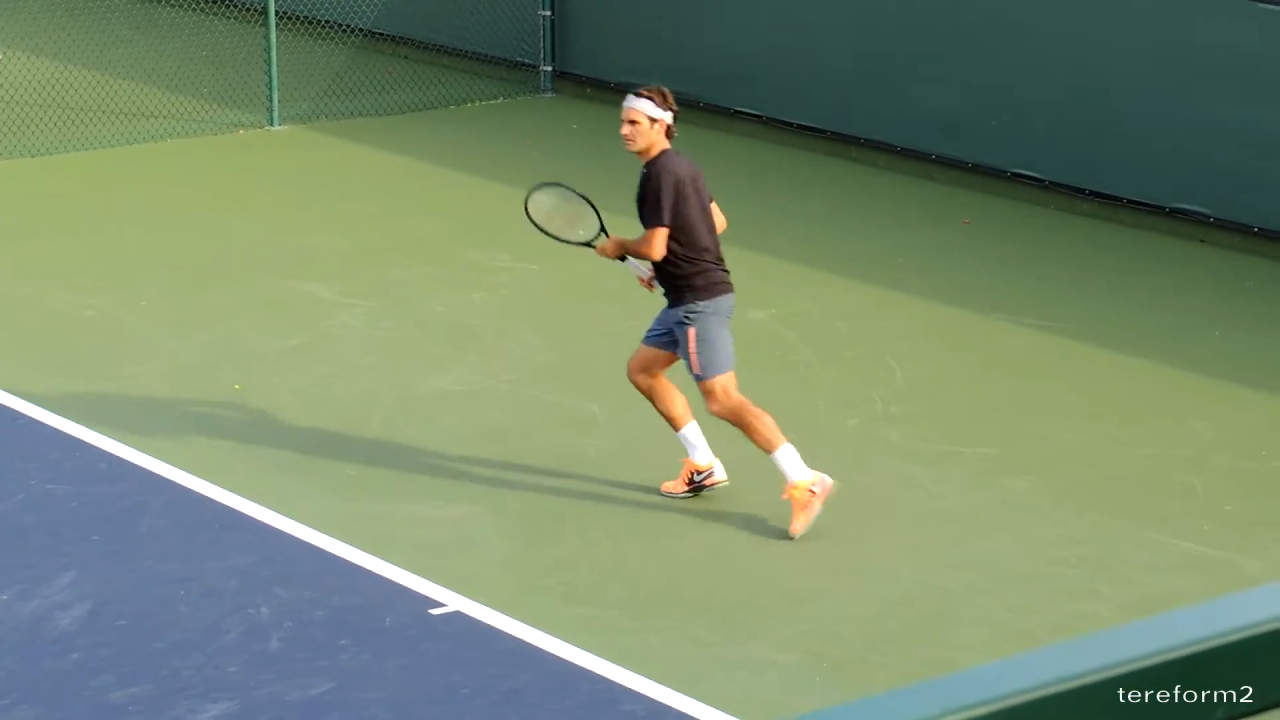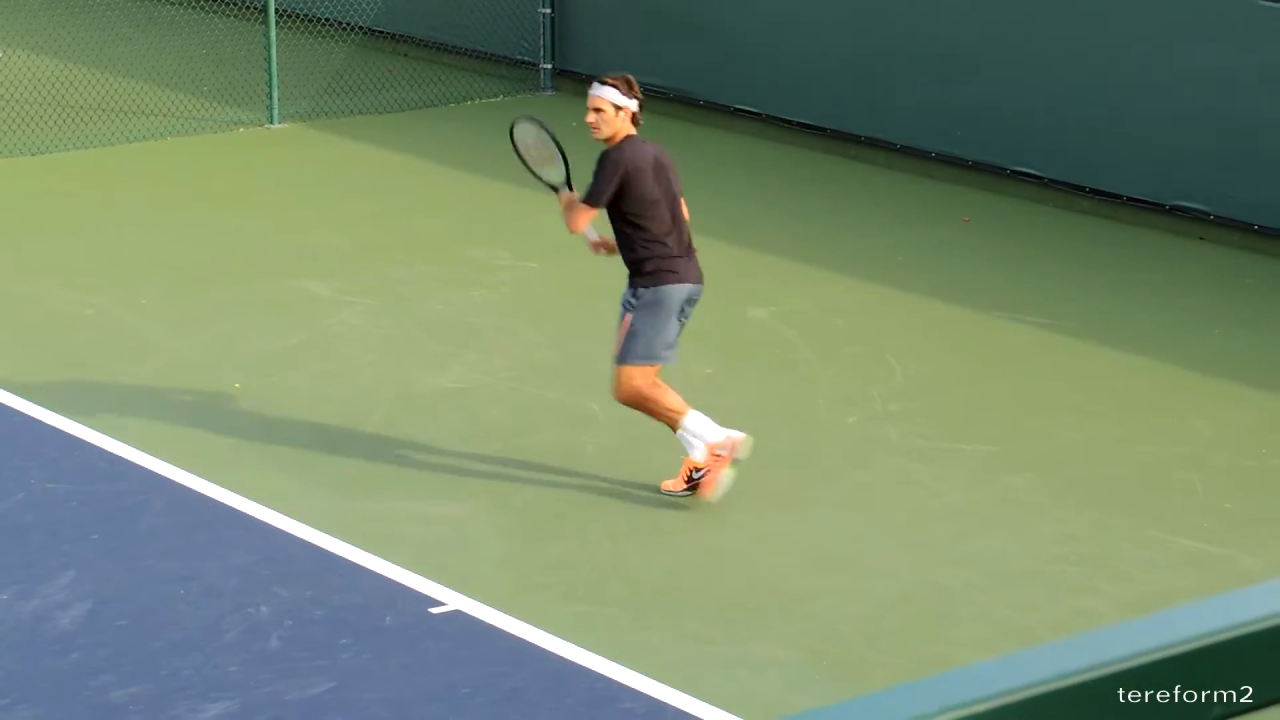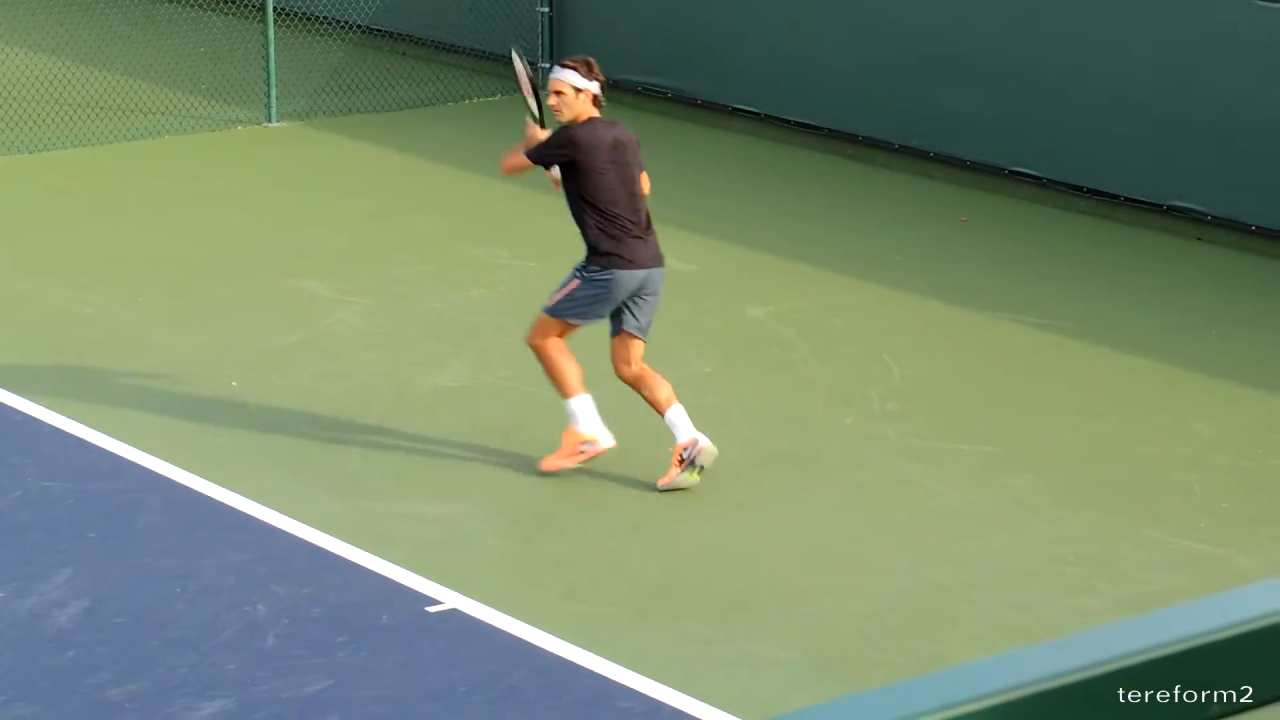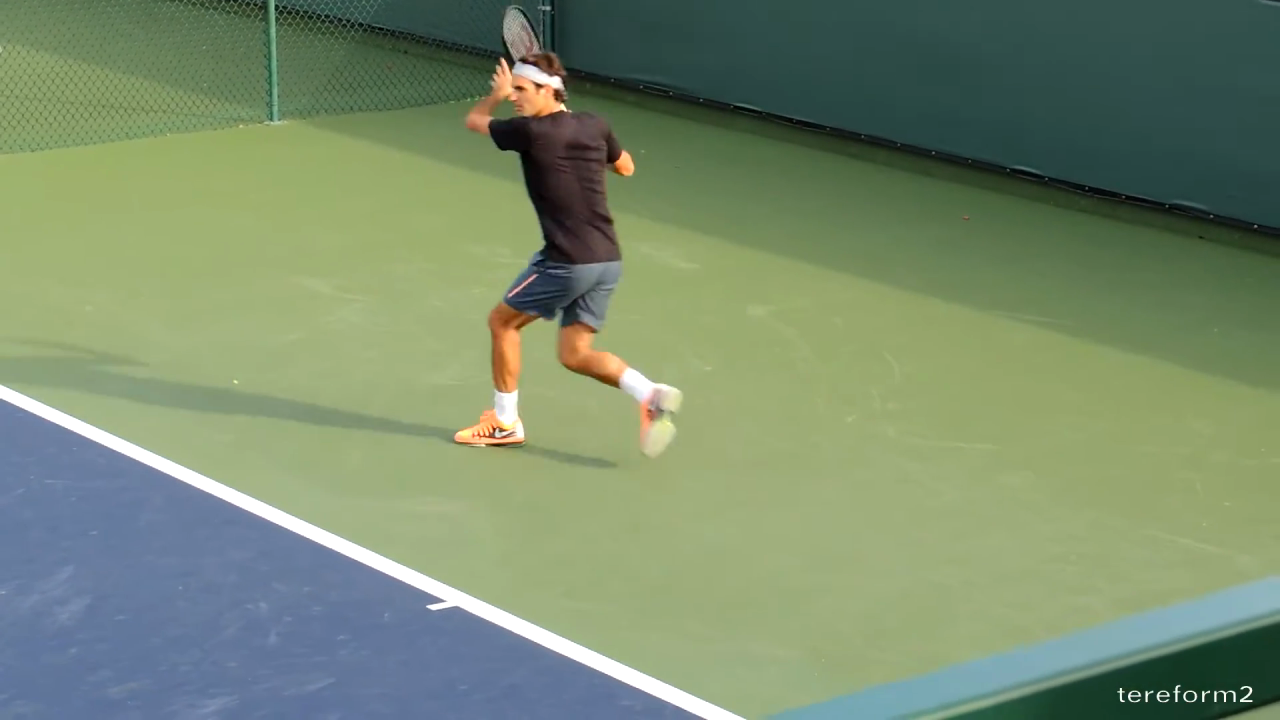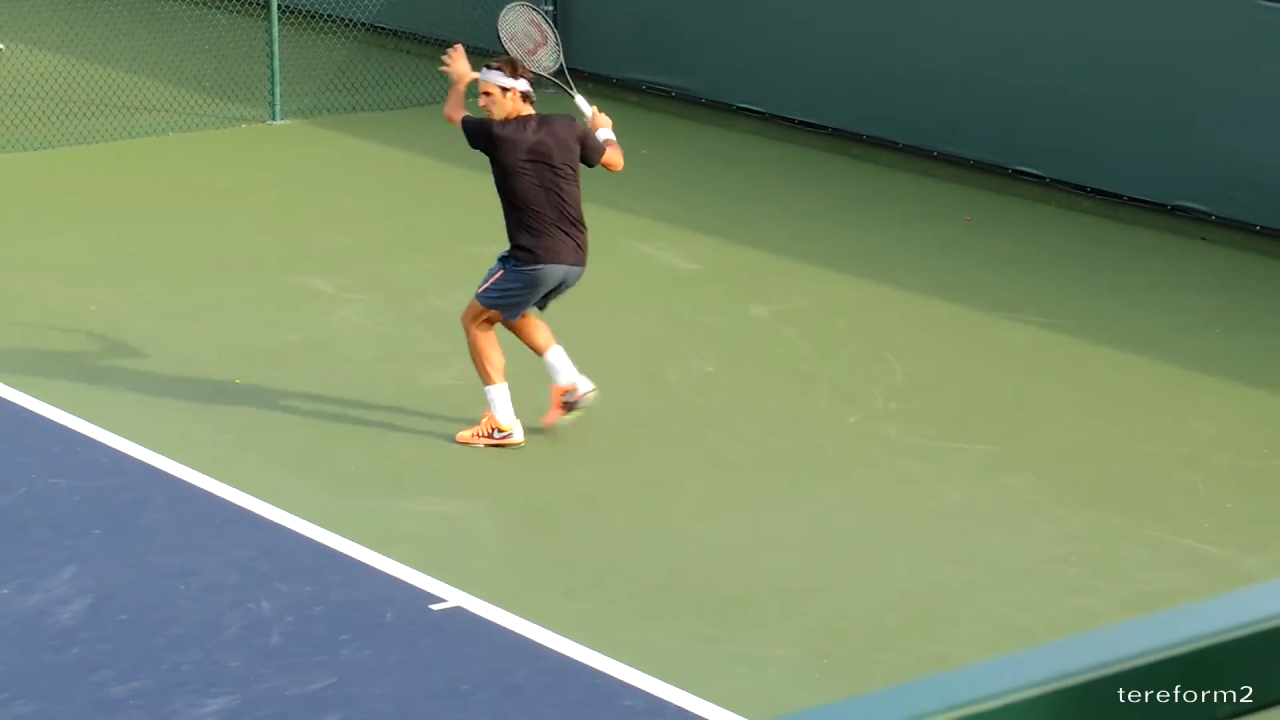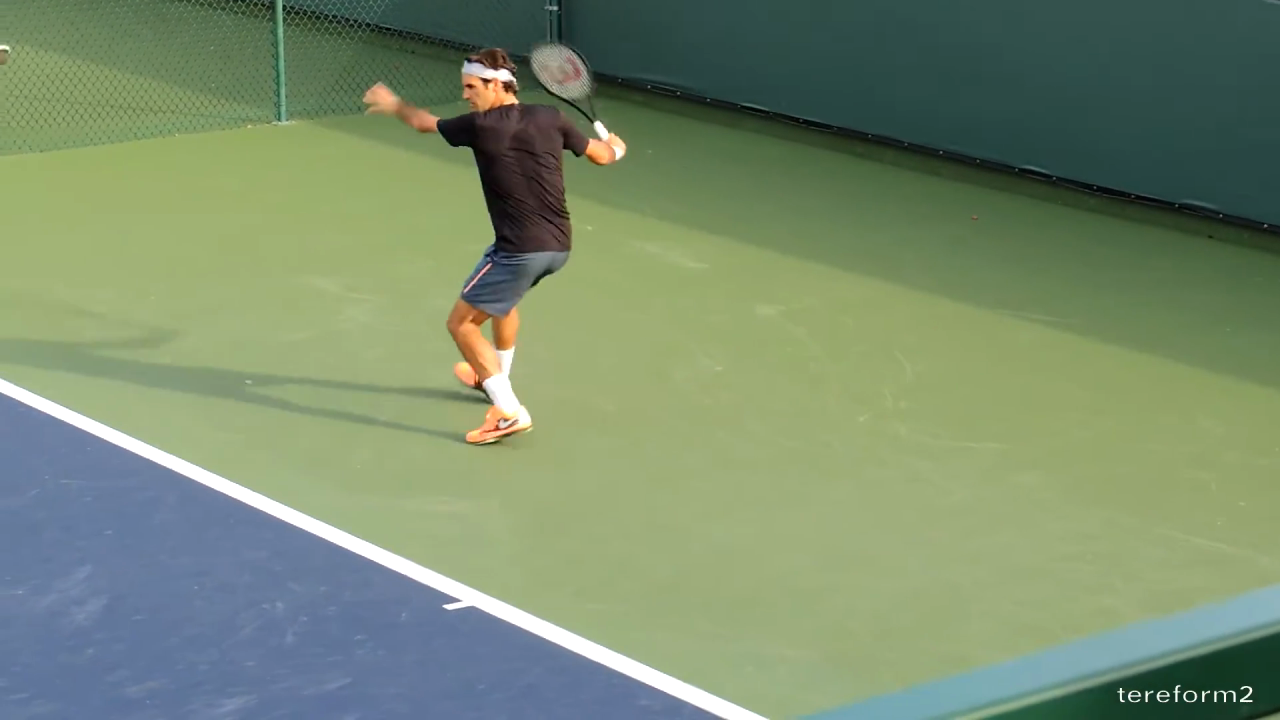
dt=0.1s
person 1, frame 1
left shoulder: (658, 173)
right shoulder: (679, 166)
left elbow: (653, 249)
right elbow: (717, 223)
left wrist: (616, 247)
left hip: (700, 300)
right hip: (685, 299)
left knee: (724, 399)
right knee: (641, 370)
left ankle: (808, 481)
right ankle: (703, 465)
person 1, frame 2
left shoulder: (616, 159)
right shoulder: (656, 153)
left elbow: (578, 224)
left wrist: (567, 204)
left hip: (659, 284)
right hip: (686, 278)
left knee: (631, 388)
right knee: (641, 380)
left ankle: (718, 441)
right ankle: (702, 459)
person 1, frame 3
left shoulder: (570, 138)
right shoulder: (622, 133)
left elbow: (509, 164)
left wrist: (535, 140)
left hip: (612, 267)
right hip: (649, 266)
left knee: (543, 336)
right knee: (628, 364)
left ankle: (589, 431)
right ankle: (690, 446)
person 1, frame 4
left shoulder: (529, 131)
right shoulder: (595, 125)
left elbow: (474, 120)
right elbow: (626, 167)
left wrist: (494, 92)
left hip: (567, 261)
right hip: (607, 258)
left knee: (501, 322)
right knee: (575, 354)
left ankle: (504, 422)
right ankle: (652, 397)
person 1, frame 5
left shoulder: (497, 135)
right shoulder: (568, 128)
left elbow: (453, 112)
right elbow: (614, 162)
left wrist: (460, 78)
right wrist: (604, 130)
left hip: (533, 259)
right hip: (574, 255)
left knee: (476, 320)
right knee: (518, 315)
left ankle: (503, 423)
right ankle: (570, 384)
person 1, frame 6
left shoulder: (479, 126)
right shoulder: (550, 117)
left elbow: (422, 122)
right elbow: (602, 156)
left wrist: (393, 104)
right wrist: (615, 145)
left hip: (519, 249)
right hip: (559, 245)
left knee: (461, 323)
right knee: (499, 300)
left ankle: (509, 410)
right ankle: (495, 379)
